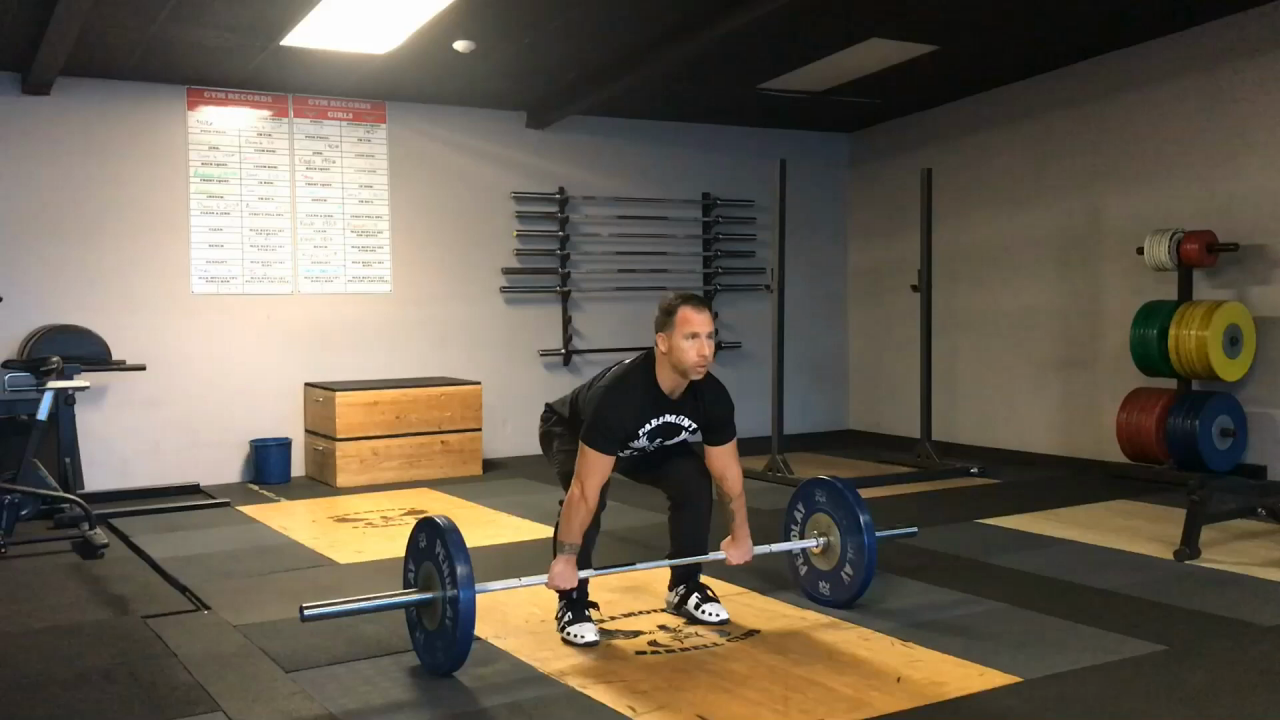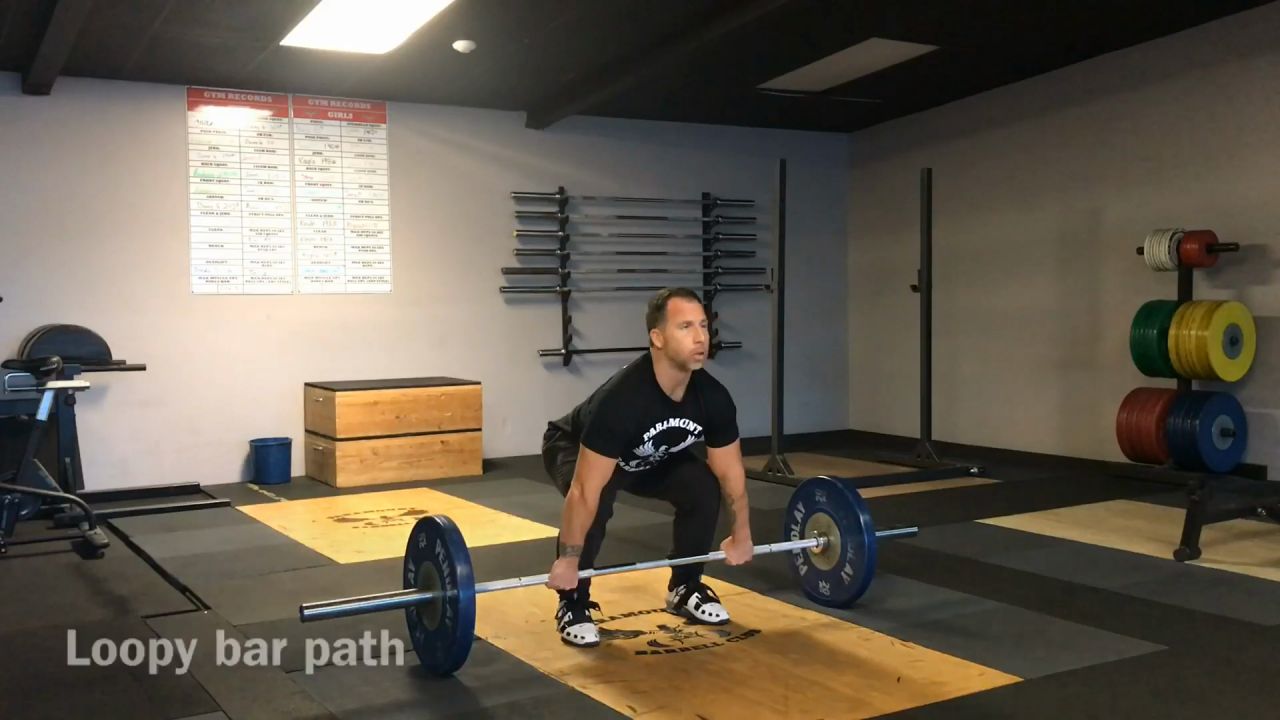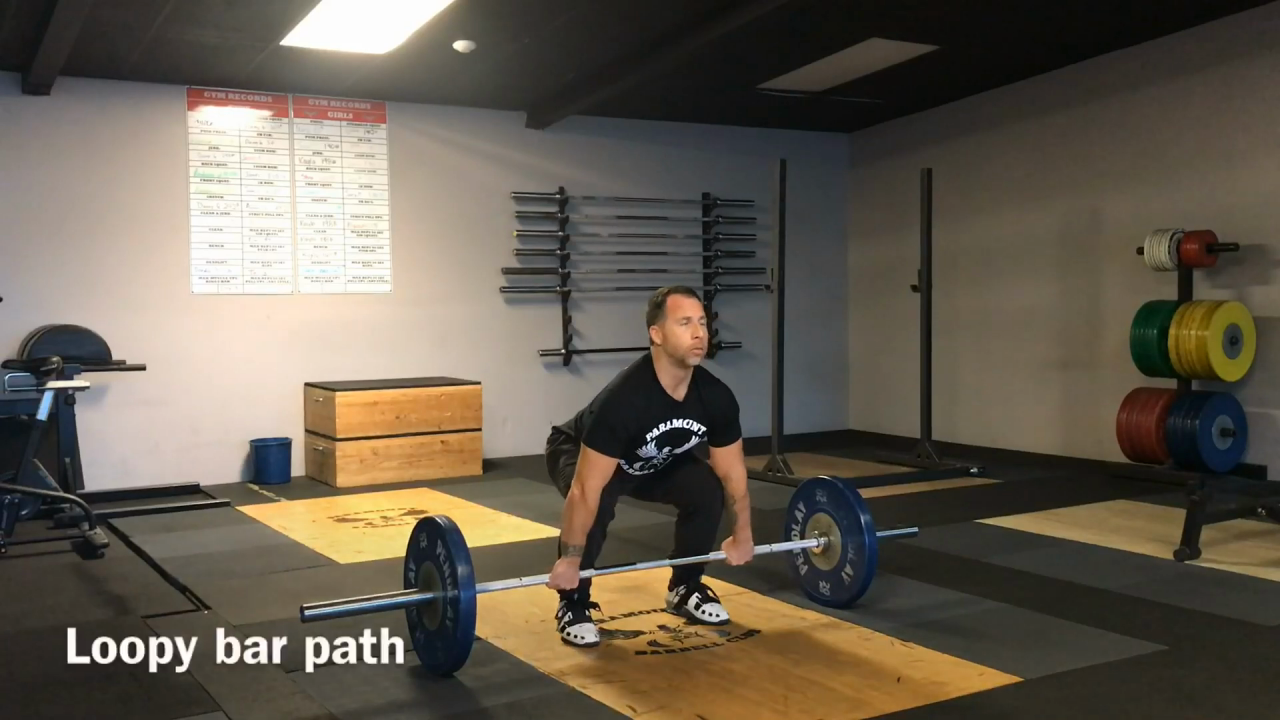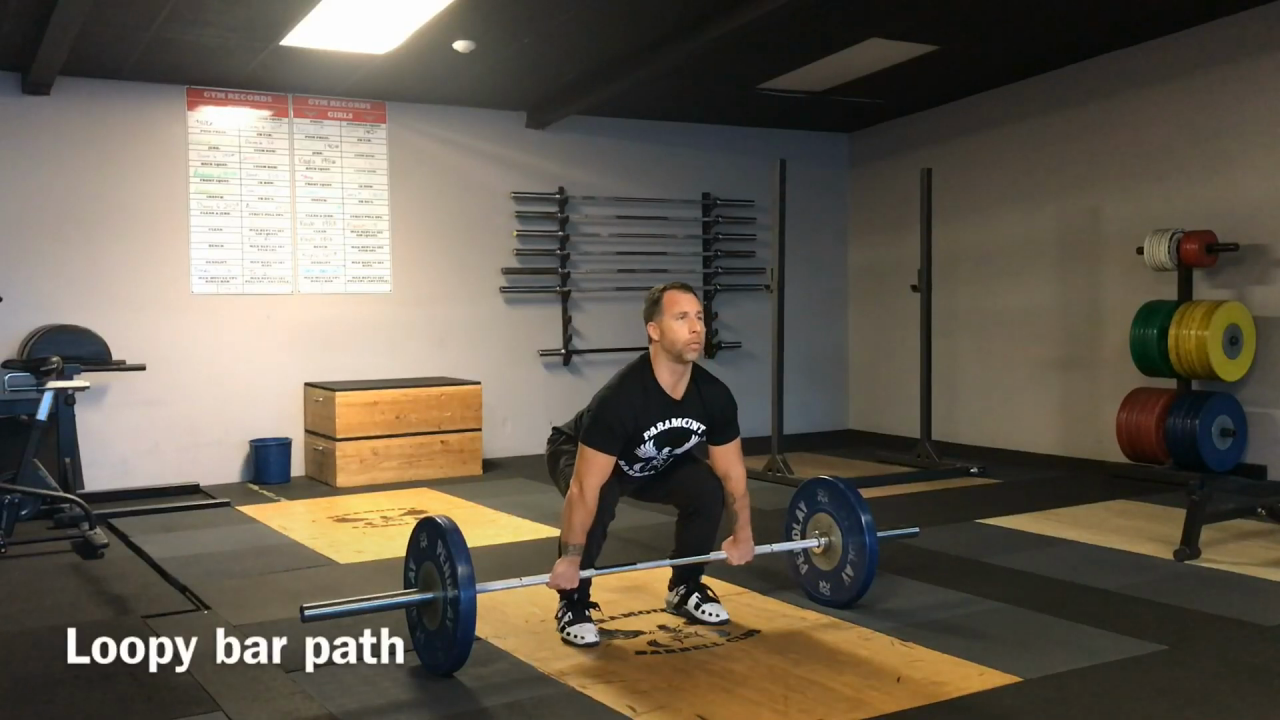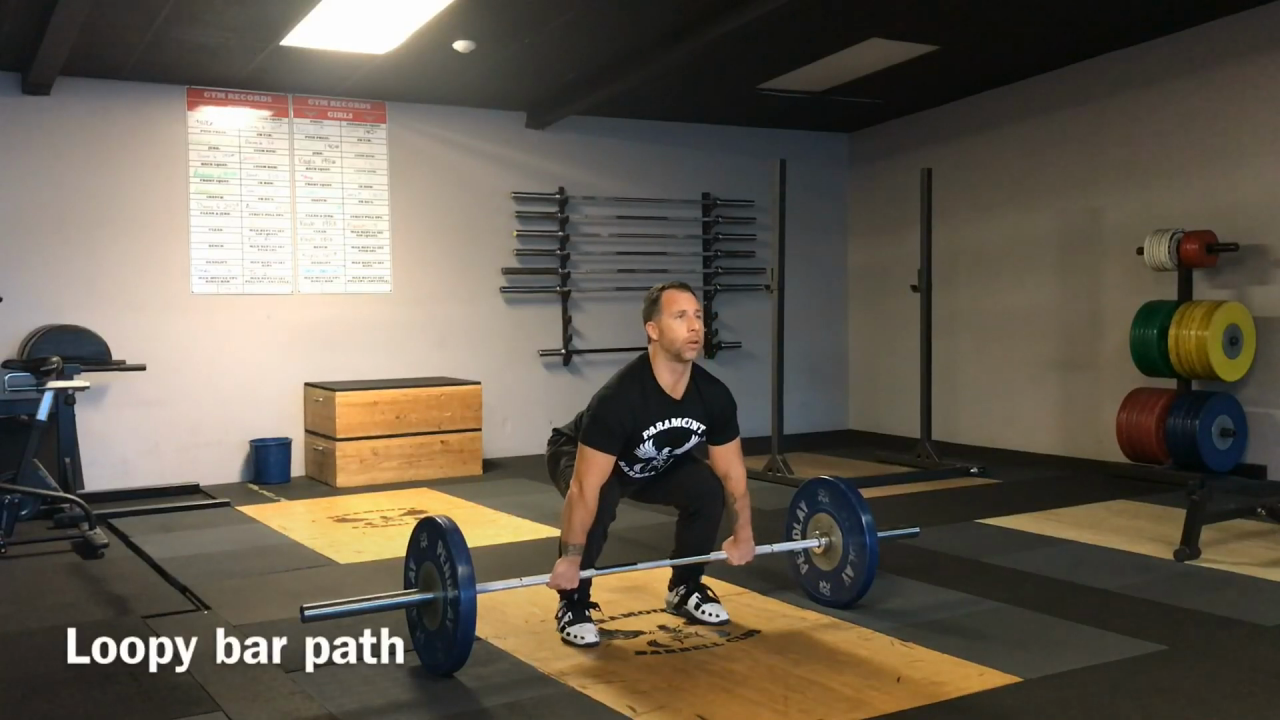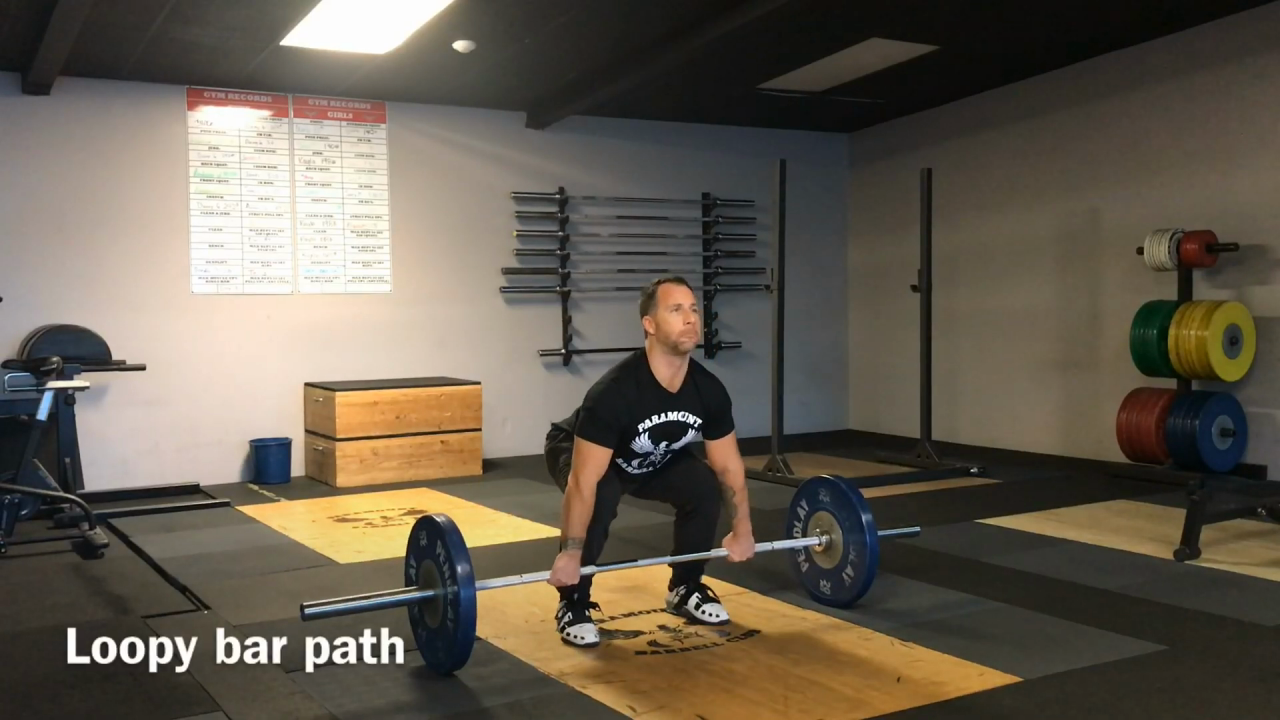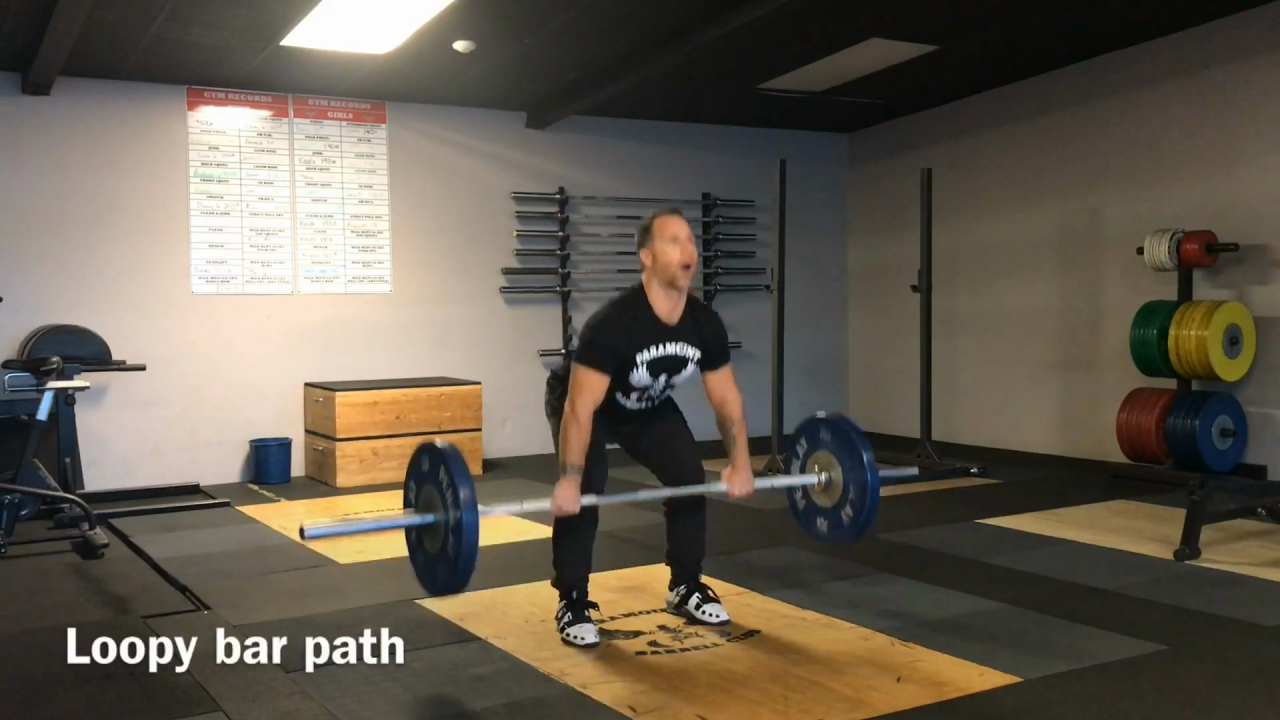
dt=0.4s
person 1, frame 1
left shoulder: (713, 396)
right shoulder: (620, 393)
left elbow: (727, 473)
right elbow: (585, 489)
left wrist: (740, 535)
right wrist: (565, 559)
right hip: (569, 429)
left knee: (695, 483)
right knee: (590, 500)
left ankle: (685, 588)
right ankle: (572, 603)
person 1, frame 2
left shoulder: (713, 397)
right shoulder: (622, 398)
left elbow: (730, 474)
right elbow: (585, 491)
left wrist: (741, 537)
right wrist: (567, 561)
left hip: (649, 456)
right hip: (573, 447)
left knee: (704, 488)
right knee: (596, 503)
left ankle: (685, 589)
right ankle: (573, 604)
person 1, frame 3
left shoulder: (716, 396)
right shoulder: (623, 399)
left elbow: (732, 474)
right elbow: (586, 490)
left wrist: (742, 537)
right wrist: (569, 560)
left hip: (653, 461)
right hip: (577, 452)
left knee: (708, 490)
right knee: (597, 504)
left ankle: (685, 589)
right ankle: (572, 604)
person 1, frame 4
left shoulder: (714, 395)
right shoulder: (620, 397)
left elbow: (732, 472)
right elbow: (585, 489)
left wrist: (742, 536)
right wrist: (569, 560)
left hip: (653, 461)
right hip: (577, 453)
left knee: (707, 490)
right knee: (597, 504)
left ankle: (685, 589)
right ankle: (573, 605)
person 1, frame 5
left shoulder: (714, 395)
right shoulder: (619, 398)
left elbow: (732, 472)
right elbow: (585, 488)
left wrist: (743, 535)
right wrist: (570, 559)
left hip: (654, 464)
right hip: (576, 455)
left knee: (708, 490)
right knee: (597, 505)
left ankle: (685, 589)
right ankle: (573, 605)
person 1, frame 6
left shoulder: (708, 390)
right shoulder: (616, 392)
left elbow: (729, 466)
right elbow: (583, 483)
left wrist: (742, 531)
right wrist: (570, 556)
right hip: (577, 450)
left knee: (704, 488)
right knee: (599, 504)
left ankle: (685, 589)
right ankle: (573, 605)
person 1, frame 7
left shoulder: (705, 323)
right shoulder: (614, 321)
left elbow: (727, 397)
right elbow: (580, 408)
left wrist: (740, 463)
right wrist: (568, 483)
left hip: (650, 409)
right hip: (591, 409)
left knee: (688, 478)
right knee: (585, 496)
left ankle: (686, 589)
right ankle: (572, 604)
